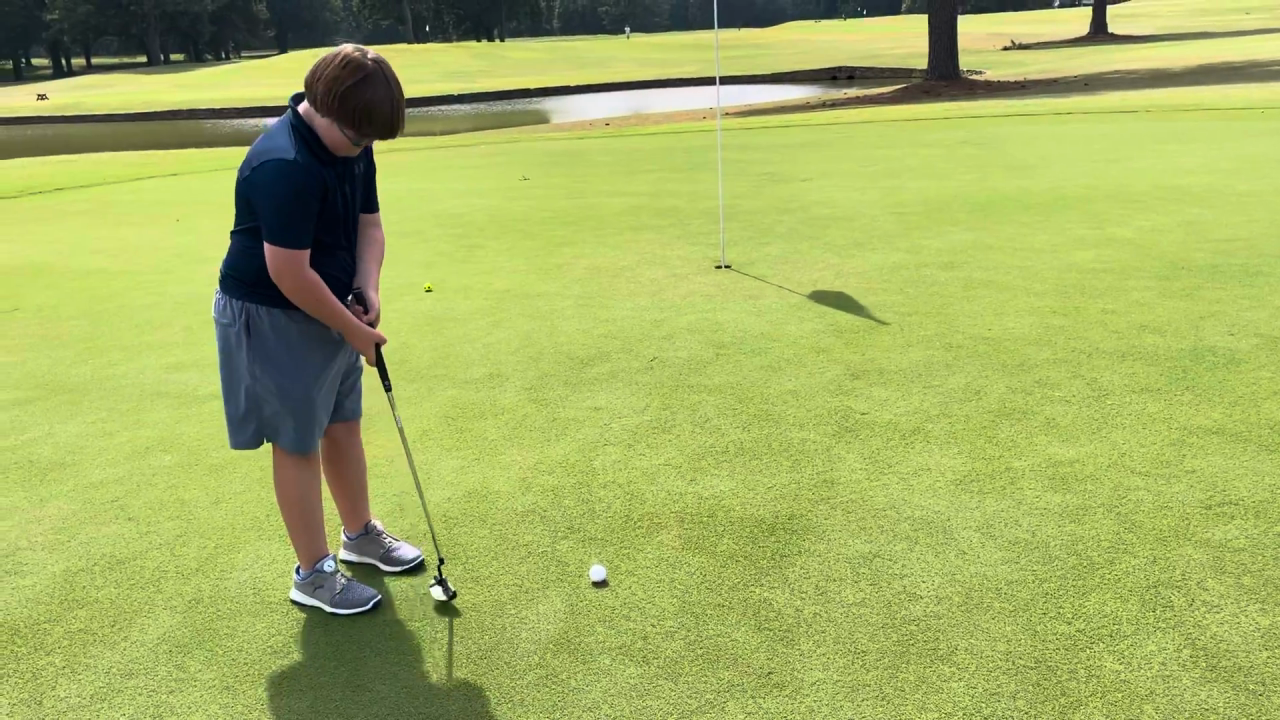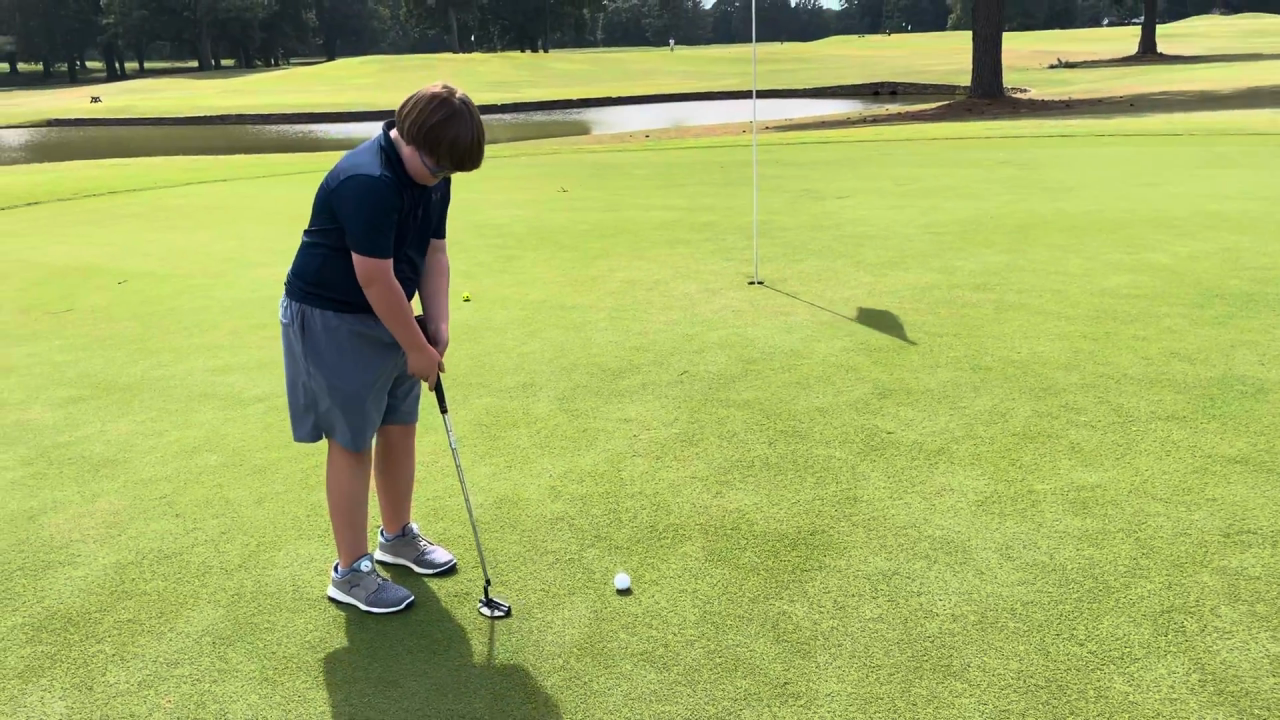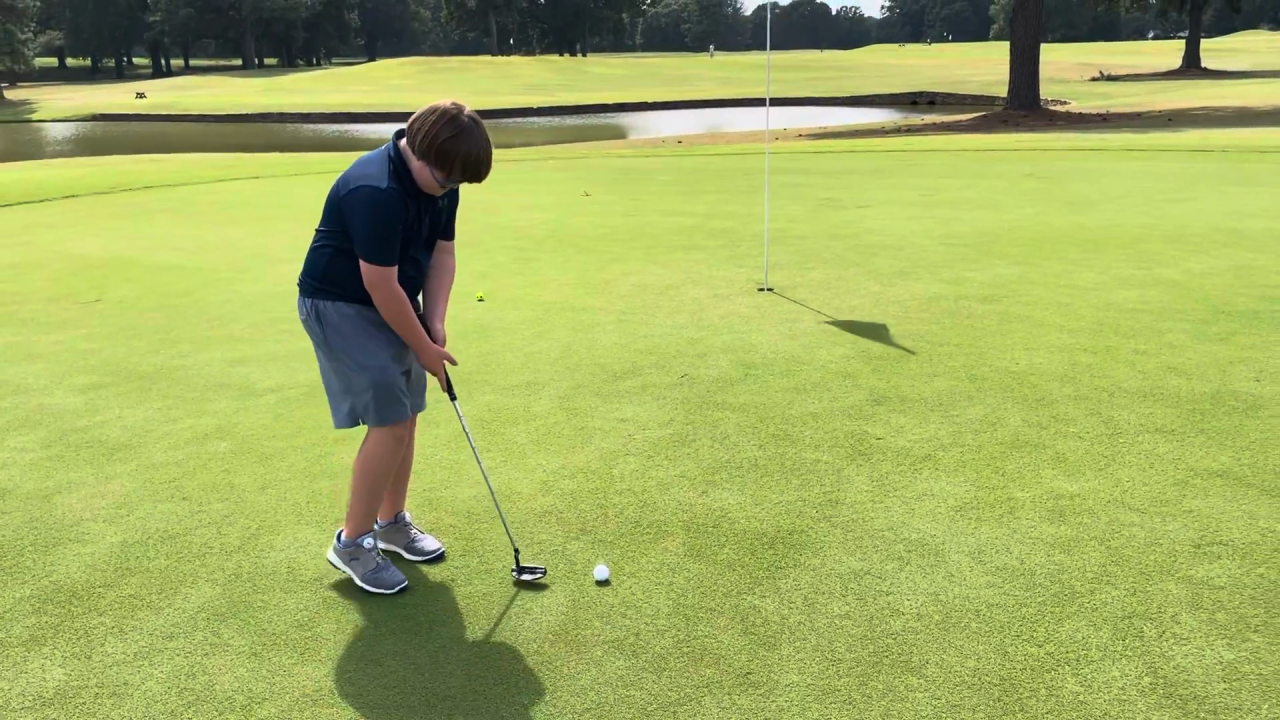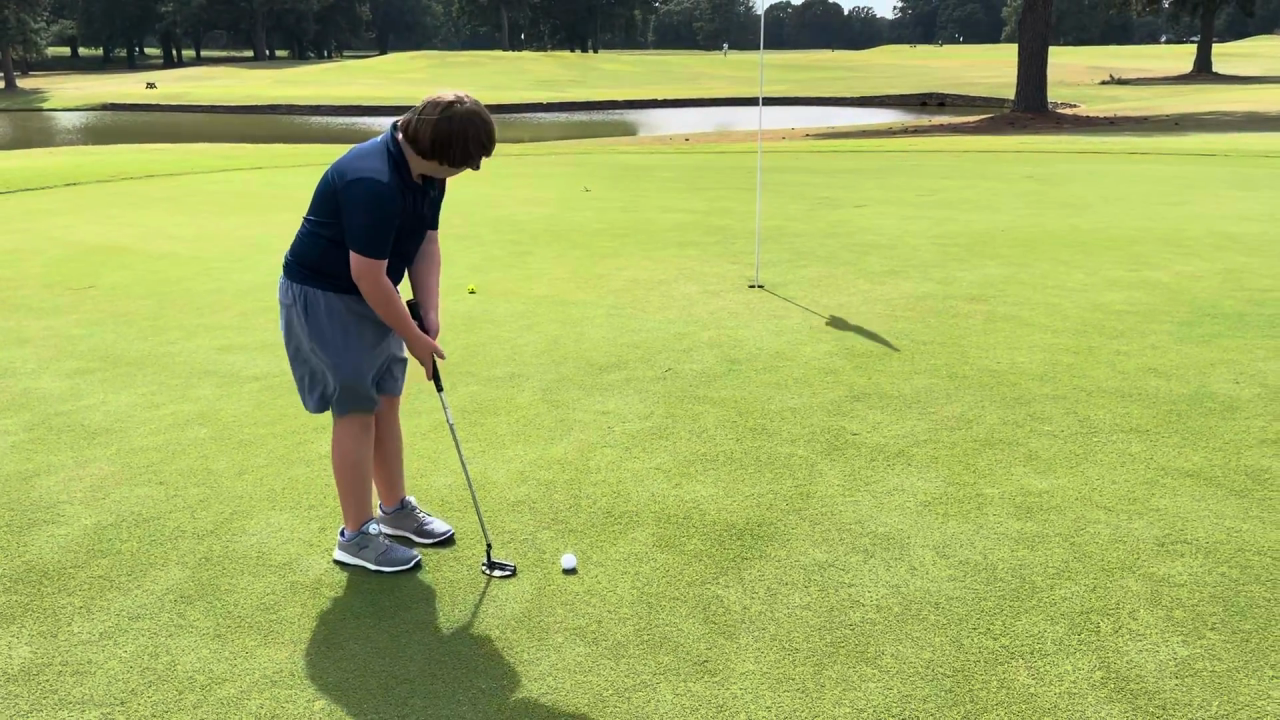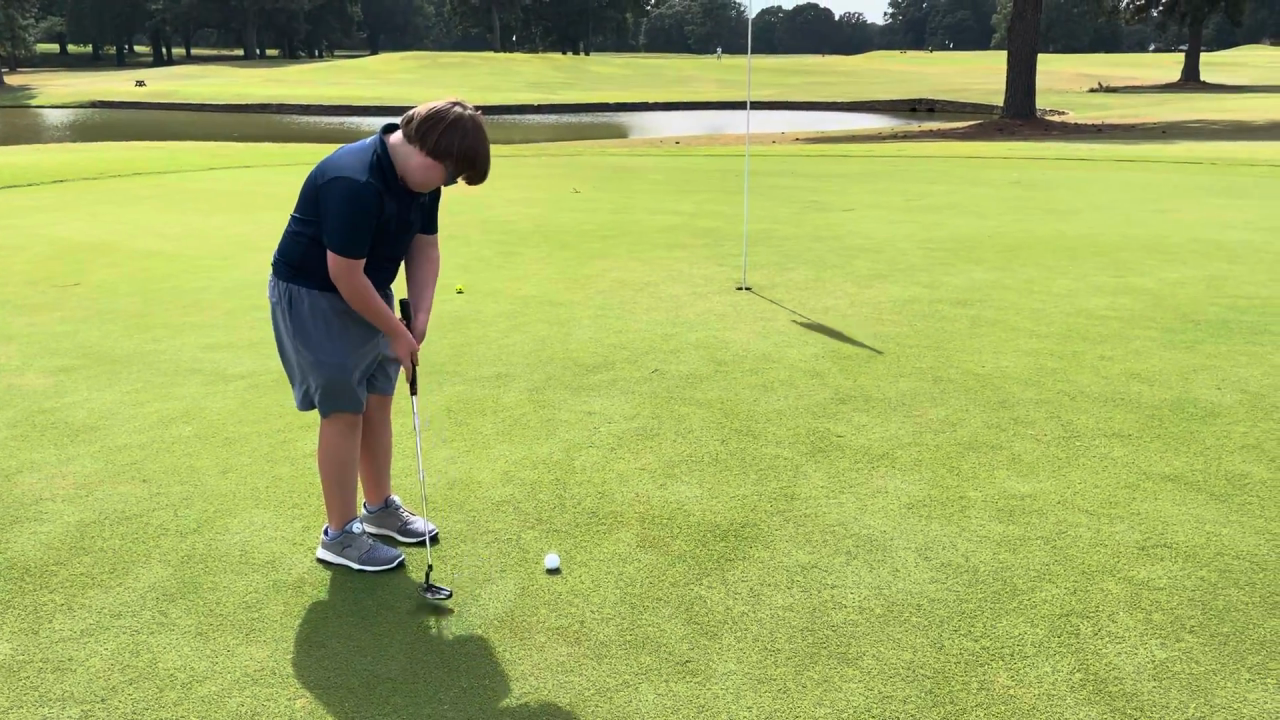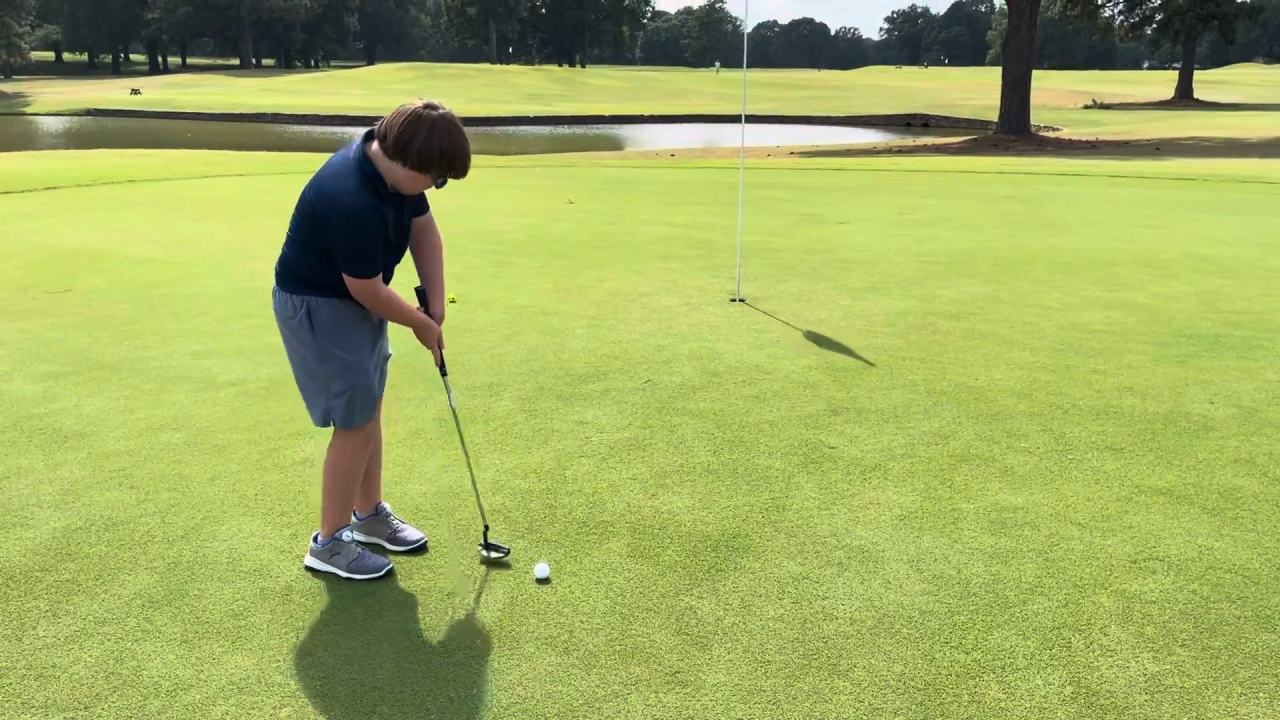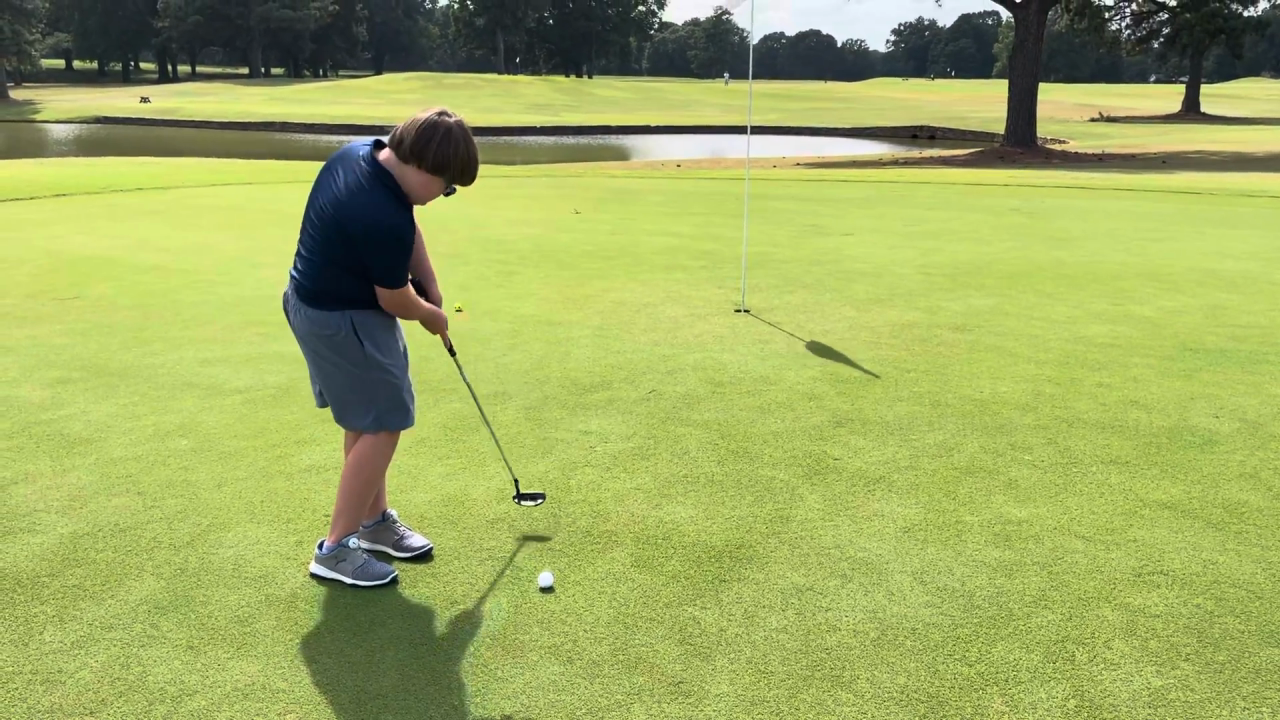
dt=0.7s
person 1, frame 1
left shoulder: (352, 148)
right shoulder: (283, 168)
left elbow: (368, 225)
right elbow: (289, 273)
left wrist: (369, 295)
right wrist: (351, 328)
left hip: (325, 309)
right hip: (269, 317)
left knee: (343, 425)
right knee: (297, 442)
left ankle: (360, 533)
right ankle: (312, 572)
person 1, frame 2
left shoulder: (431, 176)
right shoulder: (366, 183)
left elbow: (433, 252)
right elbow: (376, 279)
left wrist: (438, 325)
right wrist: (416, 349)
left hip: (386, 317)
right hip: (330, 320)
left knee: (400, 427)
right knee: (353, 441)
left ankle: (398, 534)
right ankle: (350, 571)
person 1, frame 3
left shoulder: (439, 180)
right shoulder: (375, 192)
left elbow: (442, 251)
right elbow: (382, 285)
left wrist: (435, 321)
right wrist: (423, 347)
left hip: (393, 306)
right hip: (339, 307)
left knee: (403, 418)
right knee: (390, 420)
left ankle: (391, 522)
right ankle: (353, 540)
person 1, frame 4
left shoulder: (425, 174)
right shoulder: (373, 185)
left elbow: (425, 244)
right elbow: (368, 276)
left wrist: (430, 313)
right wrist: (414, 338)
left hip: (369, 296)
right hip: (322, 296)
left knee: (386, 404)
right knee: (357, 411)
left ankle: (395, 509)
right ankle: (356, 535)
person 1, frame 5
left shoulder: (421, 180)
right shoulder: (354, 183)
left elbow: (424, 245)
right elbow: (344, 273)
left wrist: (419, 317)
right wrist: (396, 332)
left hip: (367, 293)
right hip: (313, 295)
left knee: (378, 401)
right knee: (343, 410)
left ankle: (379, 508)
right ankle: (340, 534)
person 1, frame 6
left shoulder: (399, 175)
right shoulder: (351, 203)
left elbow: (423, 229)
right elbow: (368, 291)
left wrist: (436, 303)
right wrist: (419, 324)
left hip: (356, 297)
right hip: (317, 305)
left knee: (367, 407)
right knee: (354, 418)
left ankle: (369, 514)
right ankle: (330, 541)
person 1, frame 7
left shoulder: (364, 154)
right shoulder: (380, 217)
right elbow: (394, 299)
left wrist: (431, 290)
right wrist: (431, 314)
left hip: (324, 302)
right hip: (340, 317)
left knee: (369, 418)
right knee: (383, 425)
left ankle: (375, 521)
right ankle: (336, 548)
